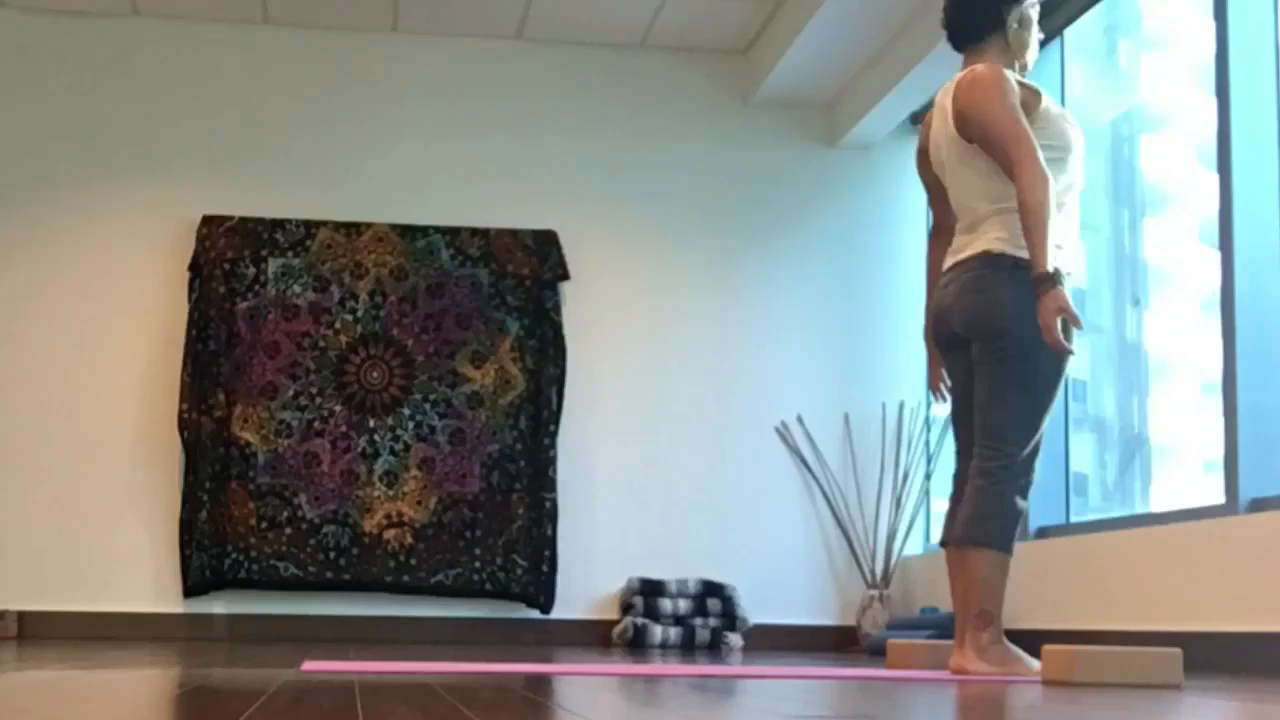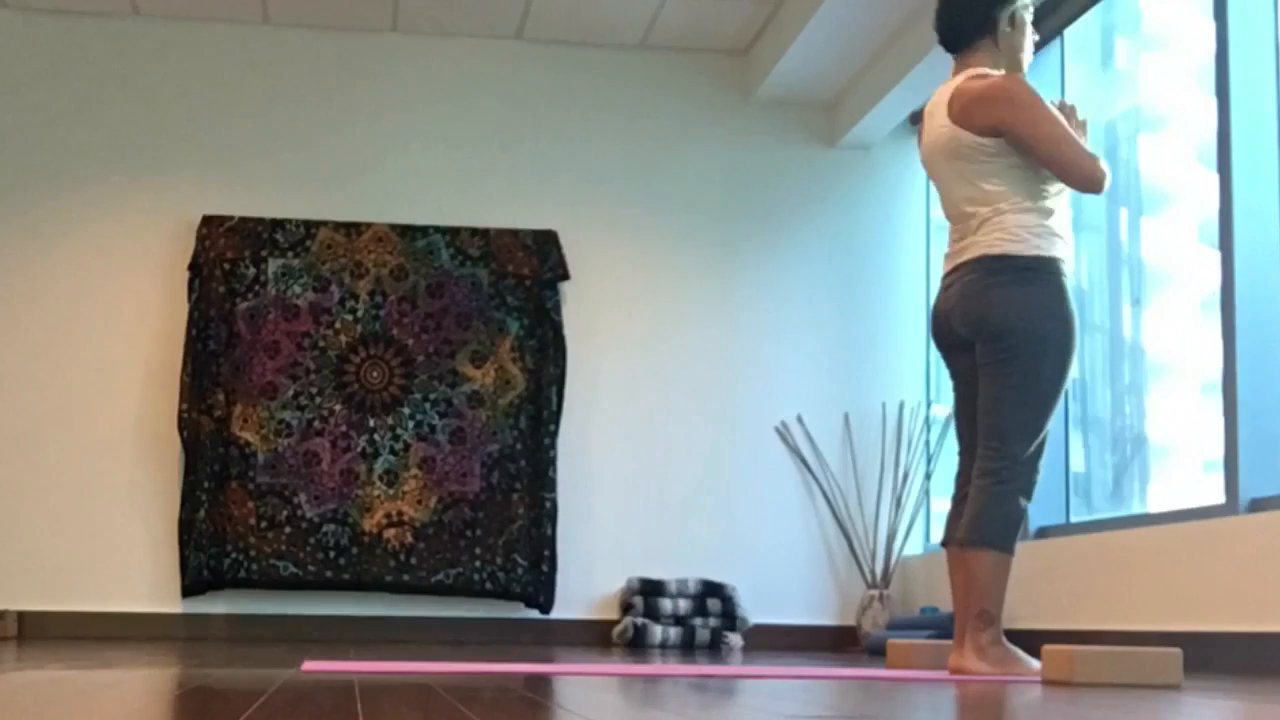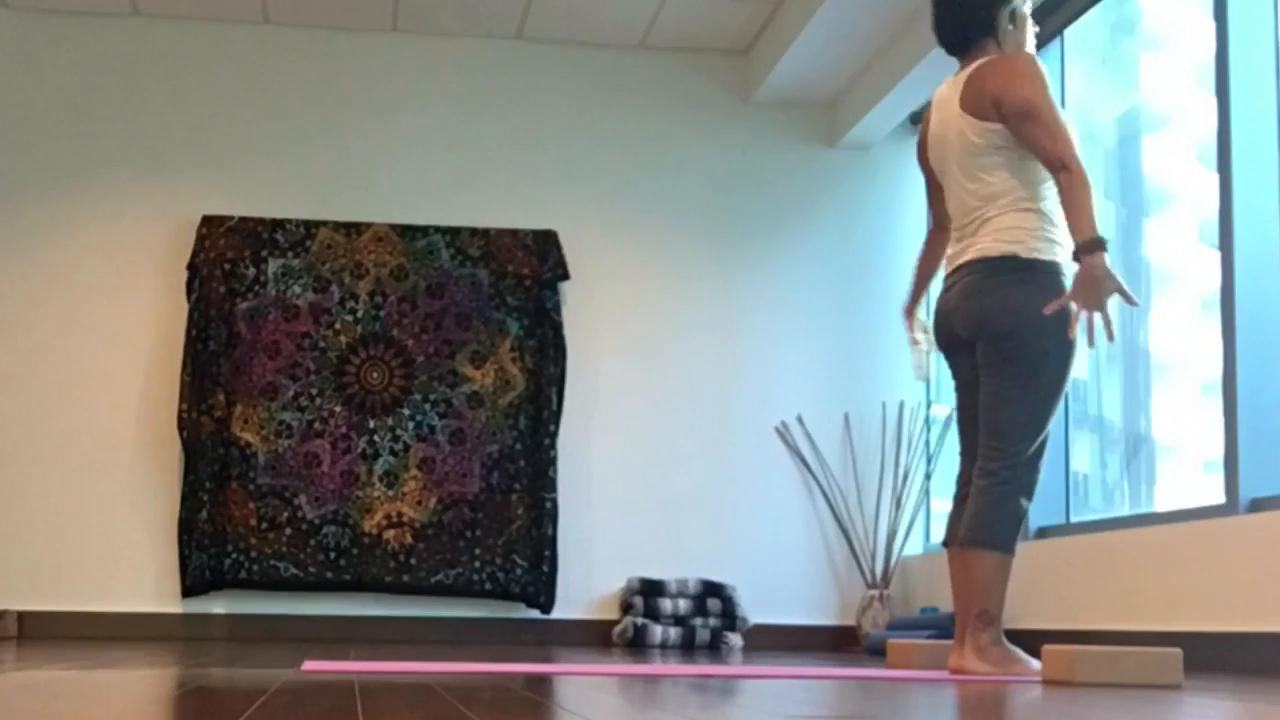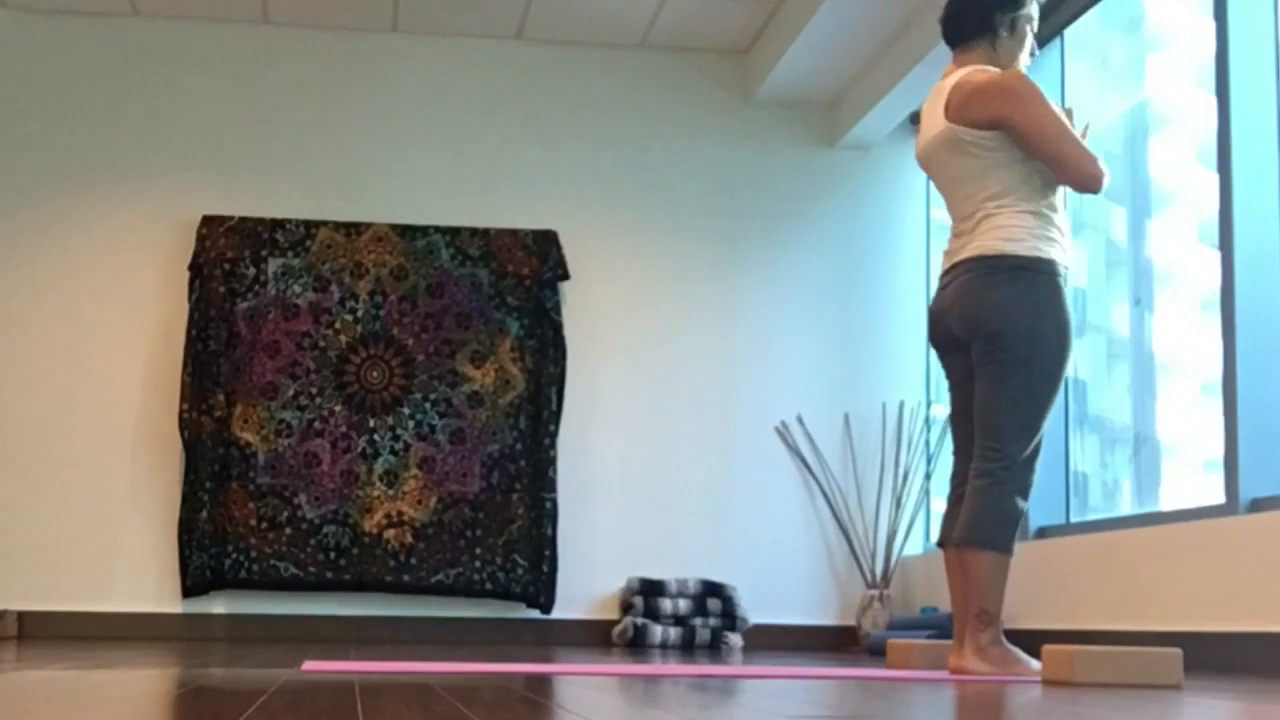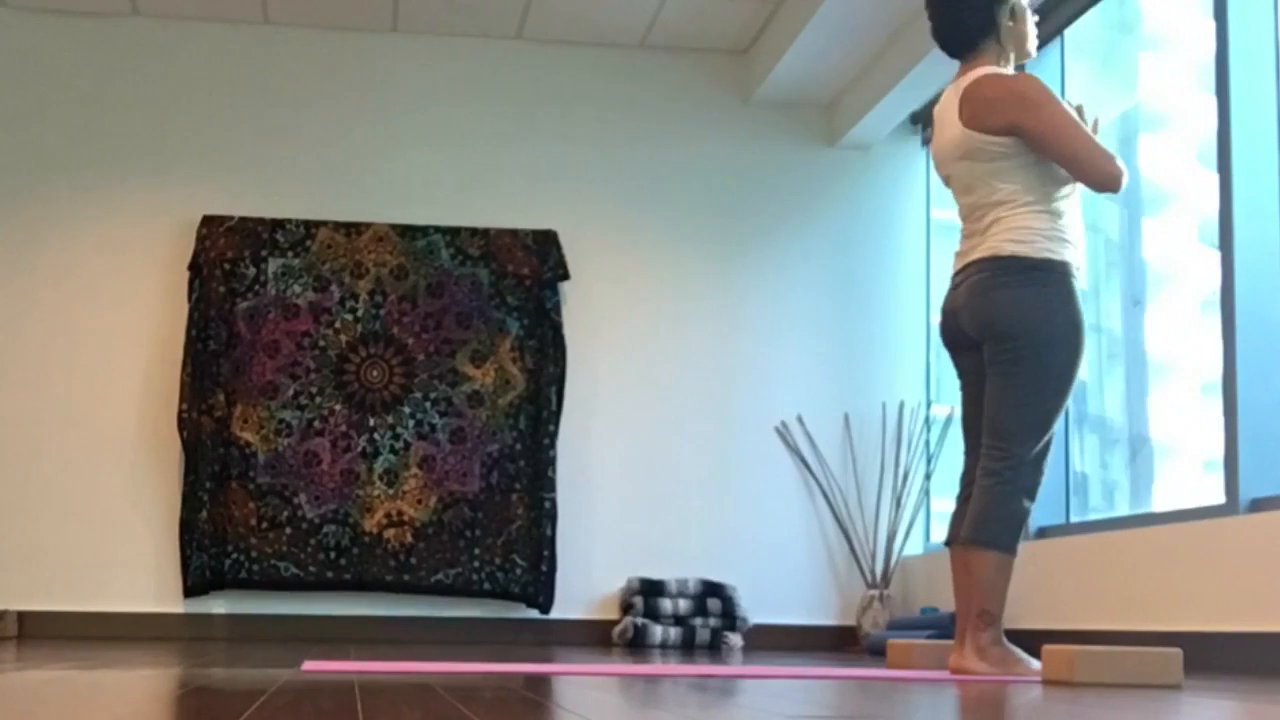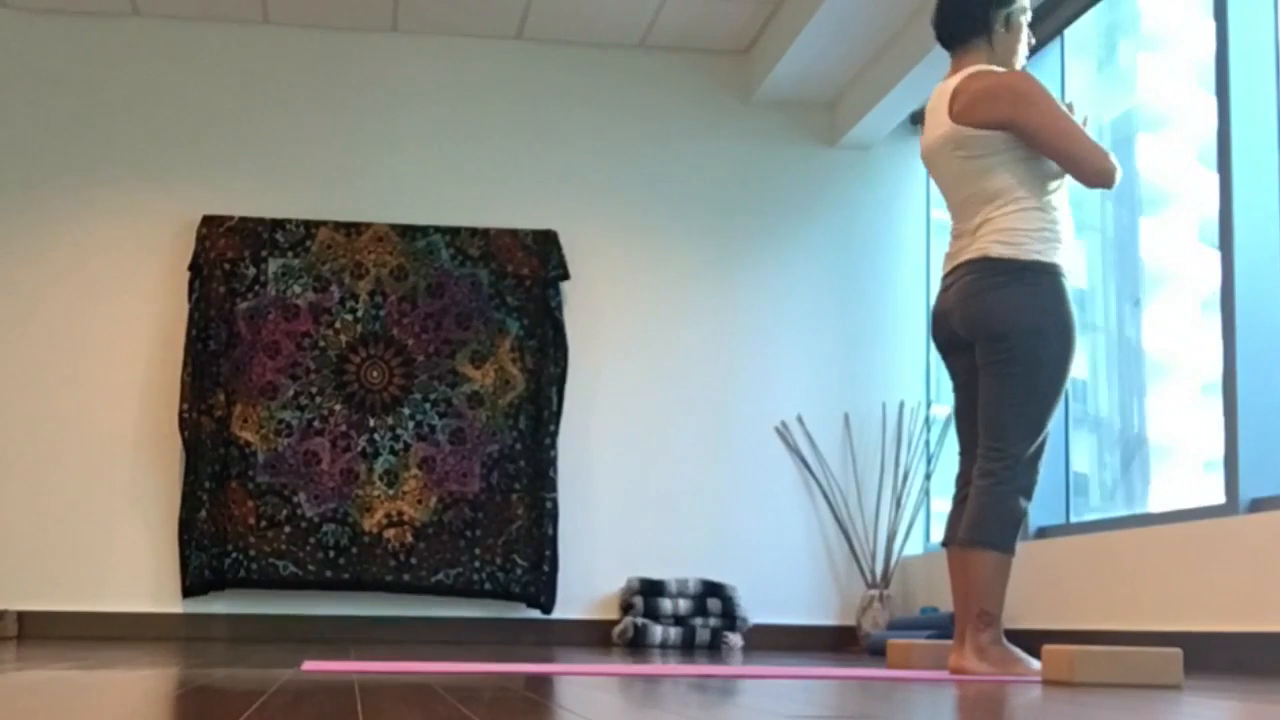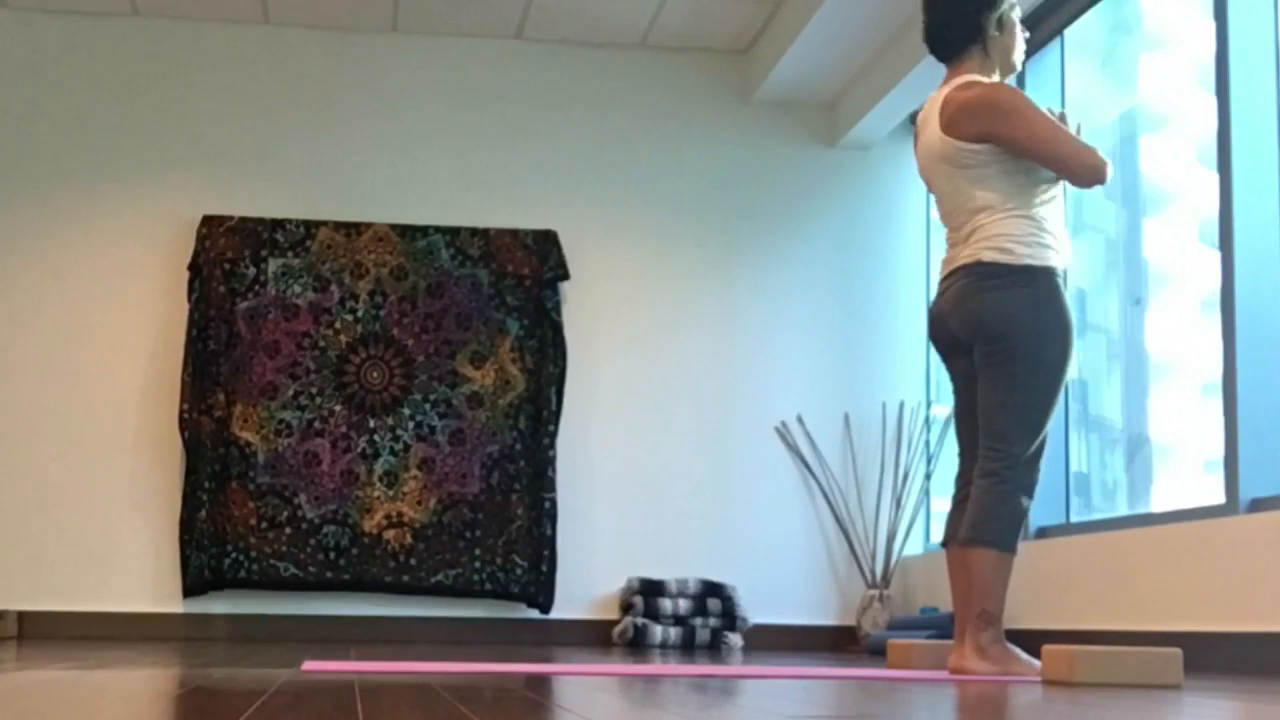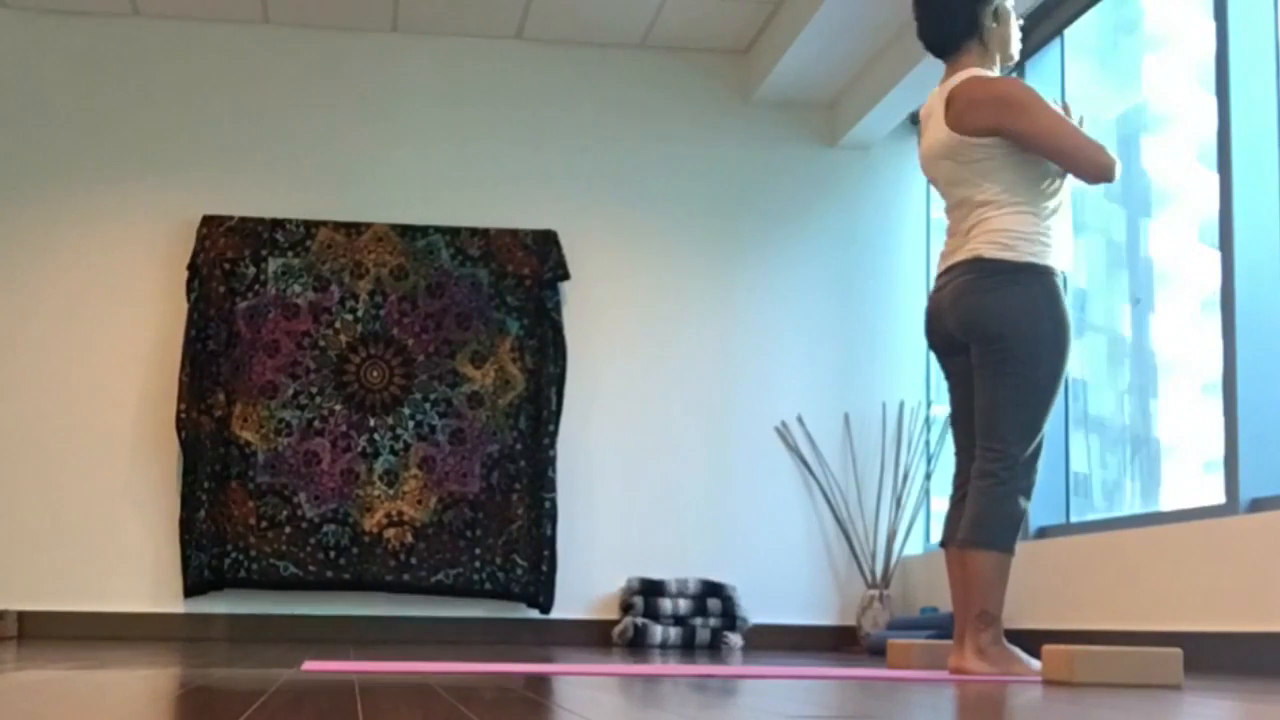
dt=0.5s
person 1, frame 1
left shoulder: (938, 114)
right shoulder: (989, 84)
right elbow: (1029, 177)
left wrist: (935, 328)
right wrist: (1046, 279)
left hip: (963, 291)
right hip: (1011, 284)
left knee: (978, 471)
right knee: (1002, 469)
left ankle: (969, 639)
right ankle: (982, 642)
person 1, frame 2
left shoulder: (939, 106)
right shoulder: (996, 90)
right elbow: (1088, 174)
left wrist: (1050, 124)
right wrist: (1072, 128)
left hip: (966, 294)
right hip: (1024, 288)
left knee: (982, 474)
right knee: (1009, 472)
left ankle: (971, 641)
right ankle: (982, 643)
person 1, frame 3
left shoulder: (937, 112)
right shoulder: (1005, 75)
left elbow: (940, 226)
right elbow: (1066, 163)
left wrist: (913, 300)
right wrist: (1090, 254)
left hip: (965, 293)
right hip: (1021, 285)
left knee: (982, 472)
right knee: (1007, 470)
left ankle: (970, 640)
right ankle: (983, 642)
person 1, frame 4
left shoulder: (934, 109)
right shoulder: (1000, 88)
right elbow: (1088, 175)
left wrist: (1049, 134)
right wrist: (1067, 132)
left hip: (960, 292)
right hip: (1016, 284)
left knee: (974, 471)
right knee: (1003, 469)
left ankle: (967, 640)
right ankle: (982, 643)
person 1, frame 5
left shoulder: (949, 107)
right shoulder: (1010, 90)
right elbow: (1108, 174)
left wrist: (1066, 133)
right wrist: (1084, 133)
left hip: (973, 291)
right hip: (1028, 286)
left knee: (984, 471)
right knee: (1011, 468)
left ankle: (969, 639)
right ankle: (983, 642)
person 1, frame 6
left shoulder: (939, 107)
right shoulder: (1002, 87)
right elbow: (1101, 170)
left wrist: (1046, 139)
right wrist: (1071, 133)
left hip: (963, 292)
right hip: (1018, 287)
left knee: (979, 471)
right knee: (1007, 468)
left ankle: (968, 640)
right ankle: (983, 644)
person 1, frame 7
left shoulder: (933, 114)
right shoulder: (985, 98)
right elbow: (1091, 170)
left wrist: (1045, 140)
right wrist: (1065, 137)
left hip: (961, 297)
right hip: (1014, 291)
left knee: (979, 470)
right knee: (1008, 469)
left ankle: (967, 640)
right ankle: (983, 641)
person 1, frame 8
left shoulder: (936, 111)
right shoulder: (991, 91)
right elbow: (1100, 165)
left wrist: (1048, 139)
right wrist: (1066, 132)
left hip: (957, 294)
right hip: (1012, 289)
left knee: (977, 471)
right knee: (1005, 468)
left ankle: (967, 640)
right ankle: (982, 644)
